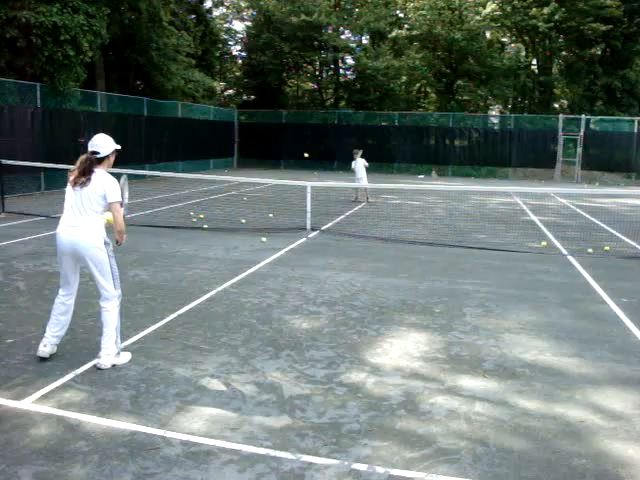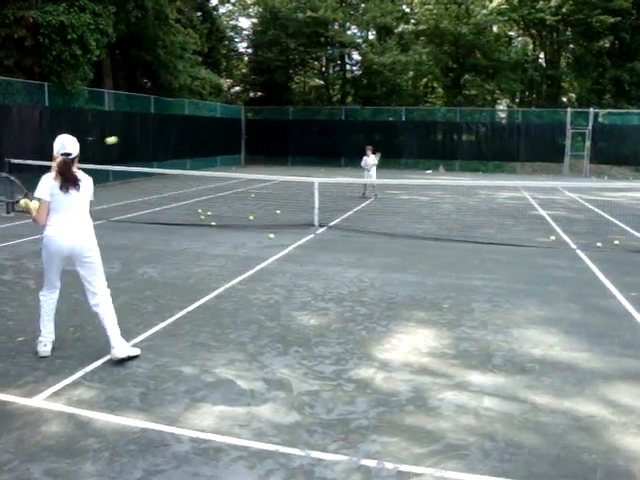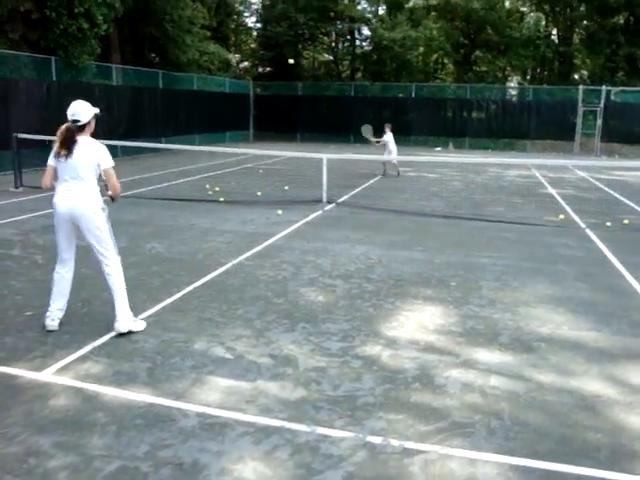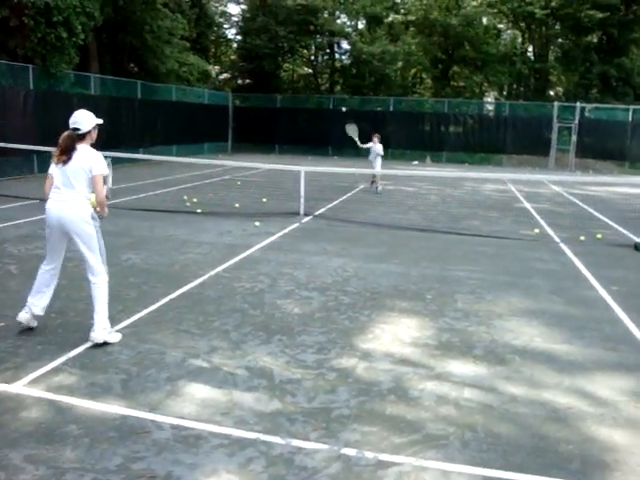
dt=0.5s
person 1, frame 1
left shoulder: (75, 177)
right shoulder: (109, 182)
left elbow: (74, 211)
right elbow: (119, 224)
right wrist: (120, 238)
left hip: (65, 236)
right hip: (90, 240)
left knee: (66, 292)
right knee: (110, 296)
left ankle: (48, 342)
right ankle: (108, 353)
person 1, frame 2
left shoulder: (48, 180)
right shoulder: (87, 181)
left elbow: (41, 220)
left wrist: (31, 210)
left hip: (55, 239)
right hip: (83, 240)
left knee: (49, 290)
right knee: (99, 295)
left ankle: (45, 342)
right ankle: (118, 345)
person 1, frame 3
left shoulder: (59, 147)
right shoulder: (97, 148)
left elbow: (47, 184)
right elbow: (115, 188)
right wrist: (113, 196)
left hip: (62, 206)
right hip: (88, 207)
left knee: (64, 262)
right knee: (110, 261)
left ankle: (53, 316)
right ankle: (123, 319)
person 1, frame 4
left shoulder: (60, 156)
right shoulder: (94, 157)
left elbow: (47, 192)
right elbow: (100, 197)
right wrist: (103, 210)
left hip: (53, 211)
right hip: (78, 215)
left knee: (50, 264)
right knee: (97, 272)
left ankle: (30, 311)
right ankle: (100, 329)
